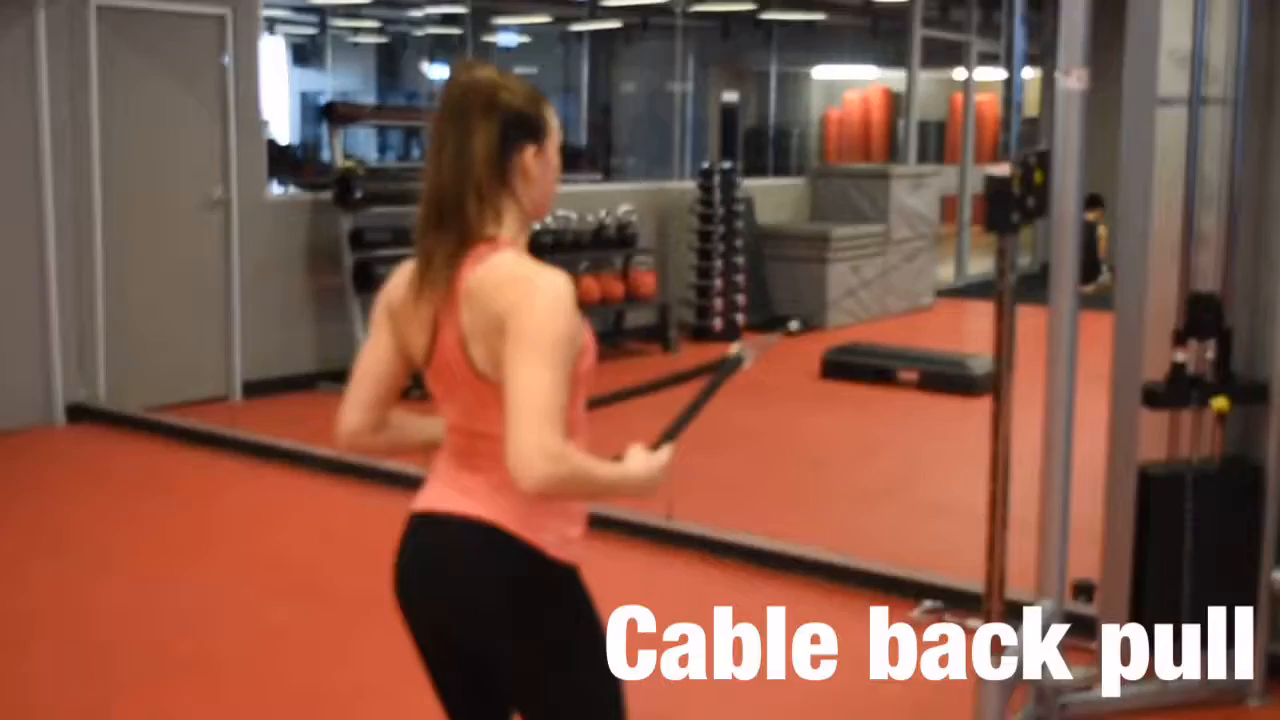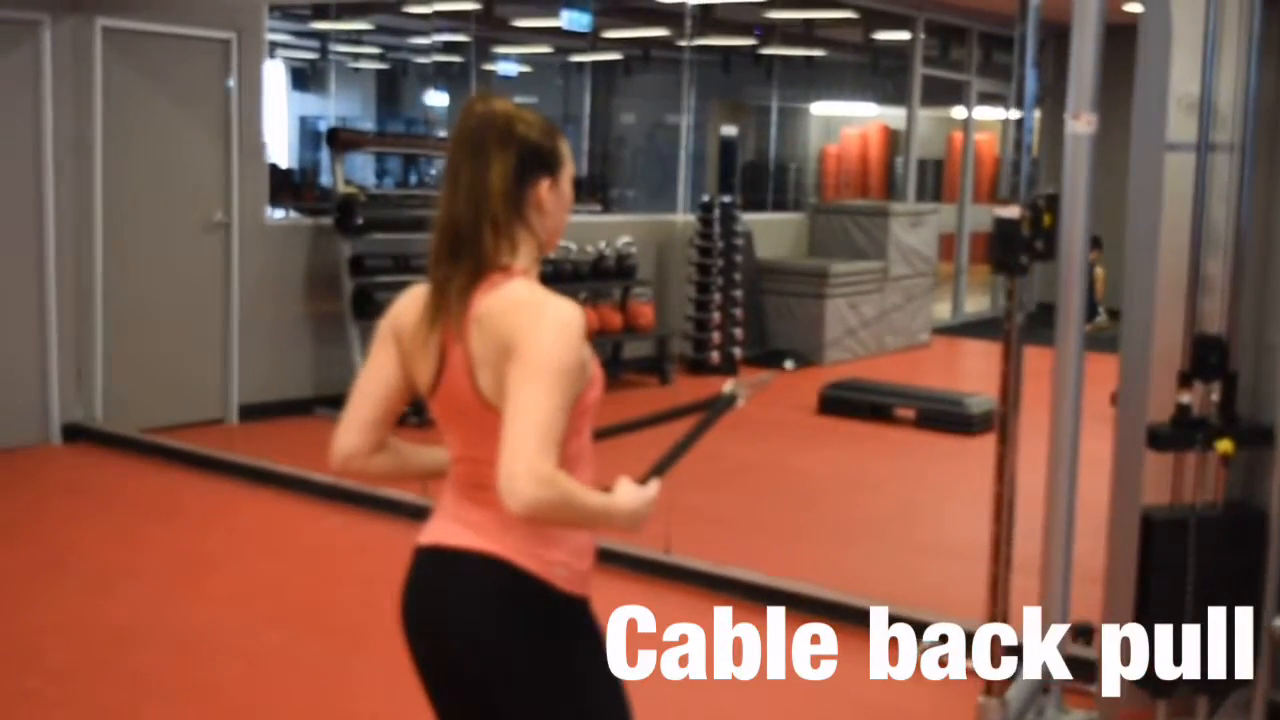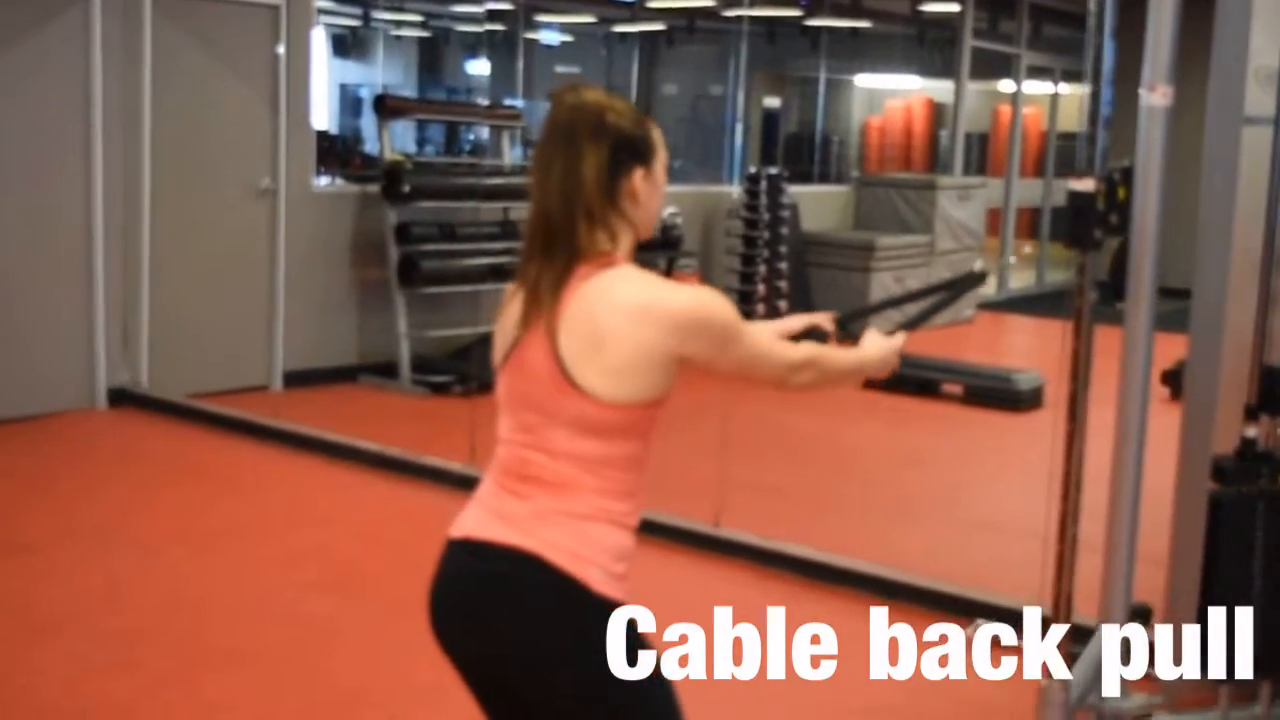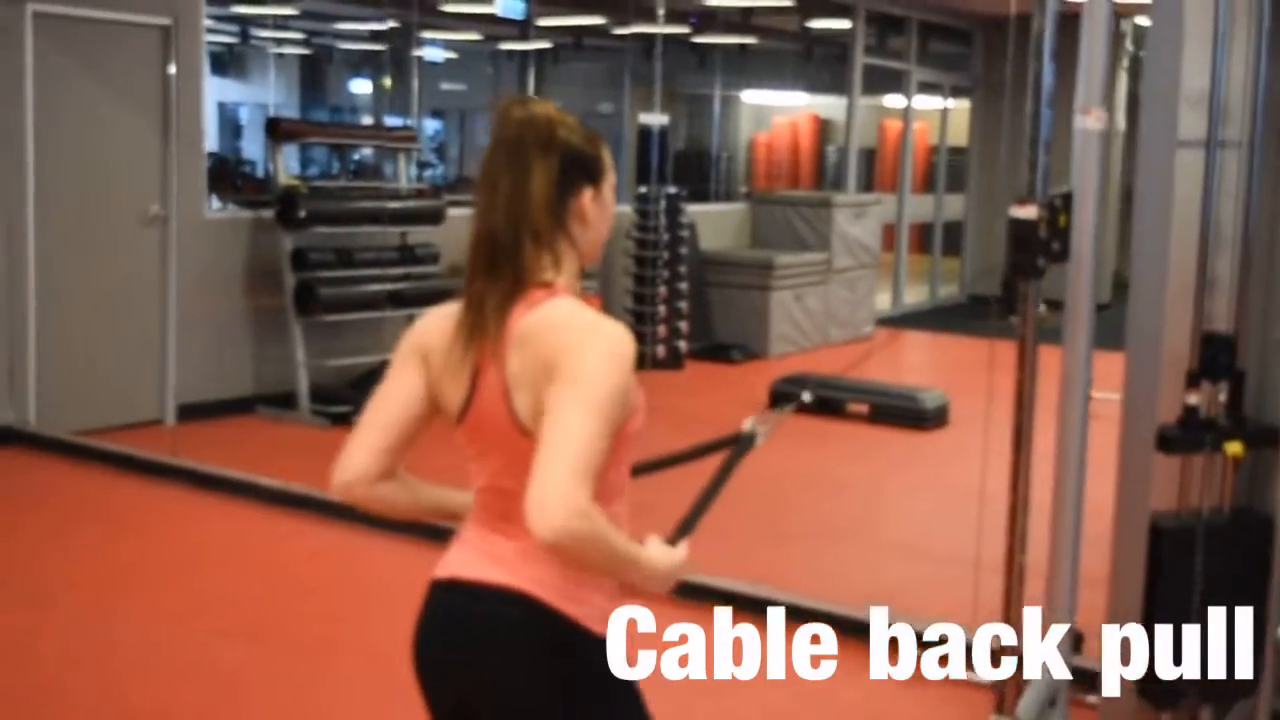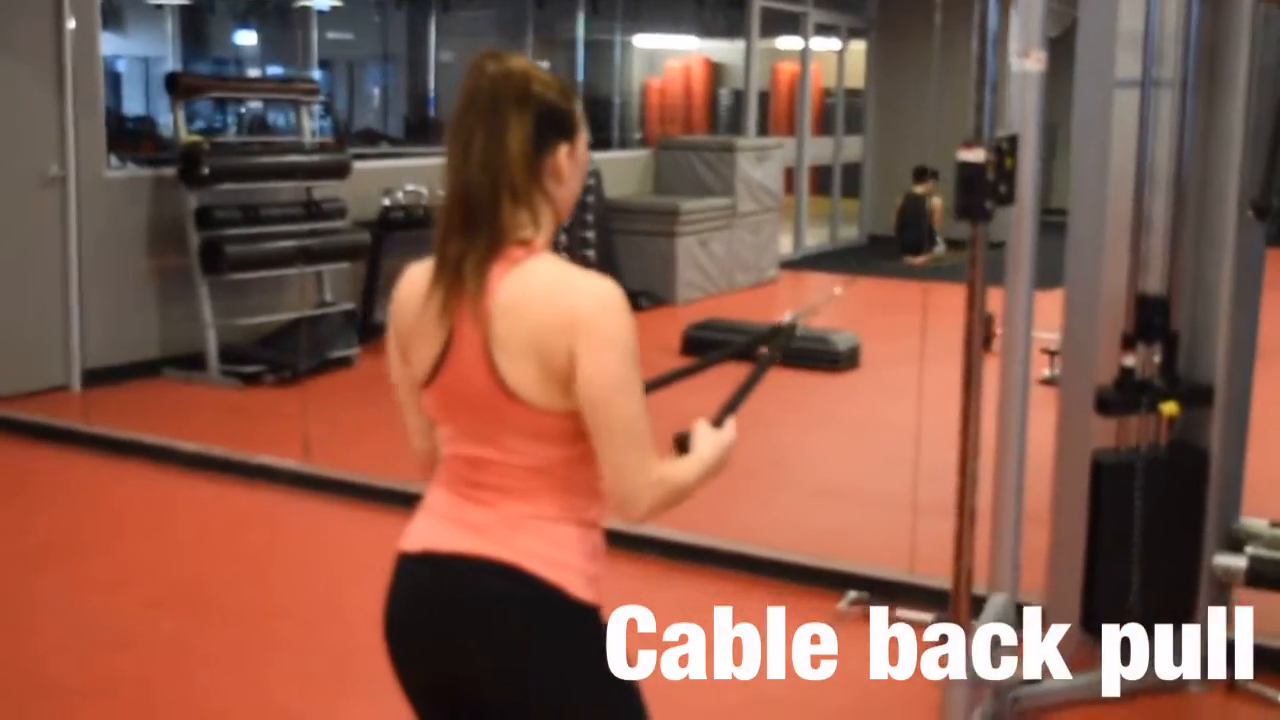
dt=1s
person 1, frame 1
left shoulder: (409, 283)
right shoulder: (535, 289)
left elbow: (358, 428)
right elbow: (538, 466)
right wrist: (632, 474)
left hip: (426, 556)
right hip: (514, 568)
person 1, frame 2
left shoulder: (414, 311)
right shoulder: (547, 318)
left elbow: (353, 451)
right elbow: (530, 490)
right wrist: (620, 508)
left hip: (433, 588)
right hip: (522, 599)
person 1, frame 3
left shoulder: (527, 294)
right shoulder: (668, 307)
right elbow: (792, 369)
left wrist: (772, 327)
right wrist: (868, 358)
left hip: (465, 580)
right hip: (557, 597)
person 1, frame 4
left shoulder: (441, 330)
right shoulder: (594, 339)
left elbow: (356, 478)
right elbow: (558, 517)
right wrist: (647, 567)
left hip: (447, 625)
right hip: (548, 640)
person 1, frame 5
left shoulder: (415, 290)
right shoulder: (583, 301)
right elbow: (635, 493)
right wrist: (706, 455)
left hip: (418, 597)
right hip: (530, 607)
